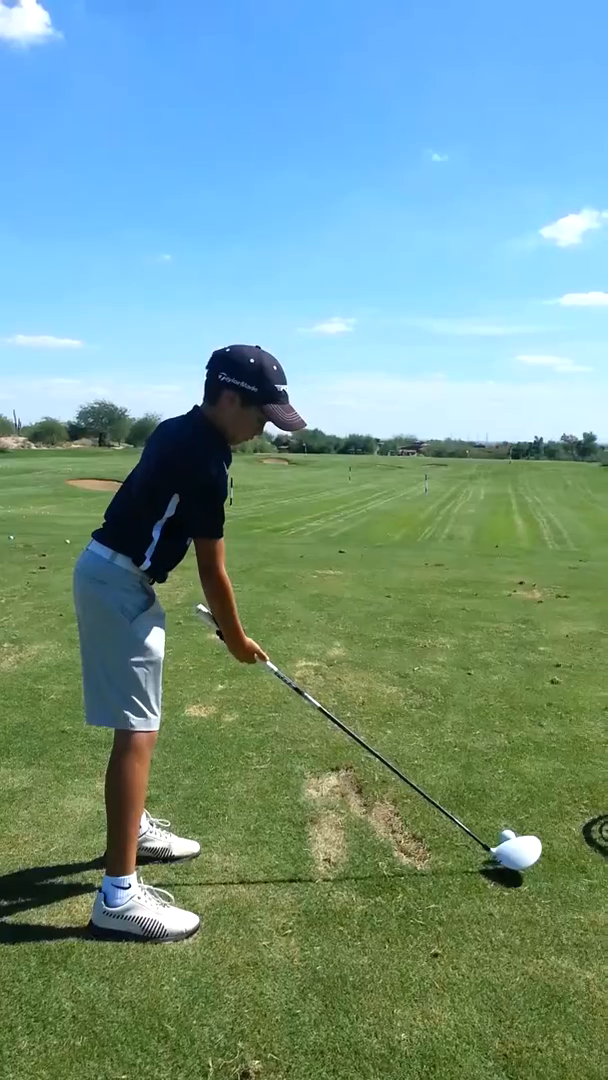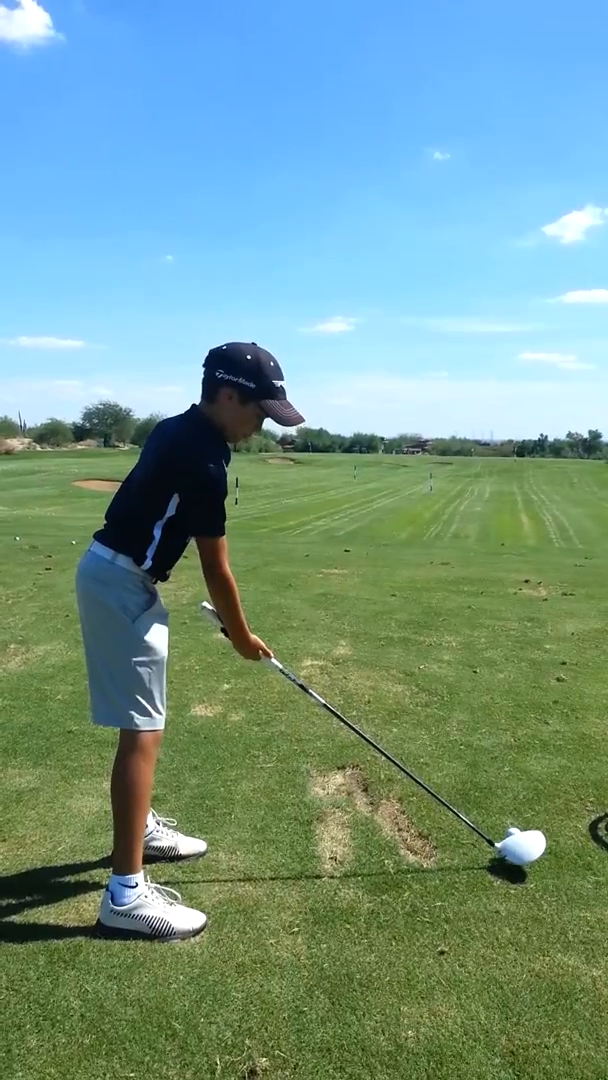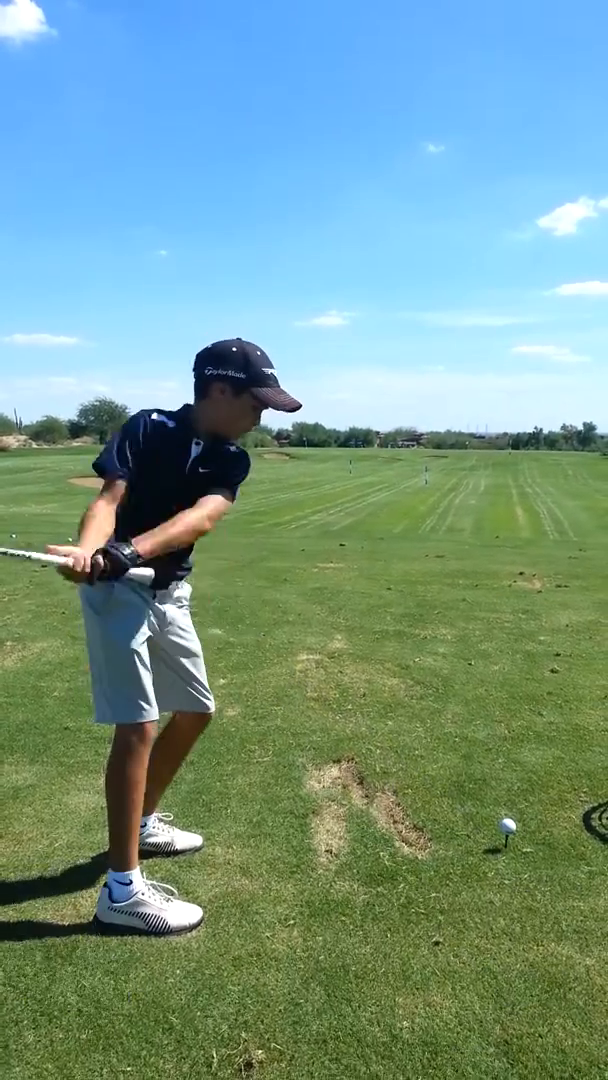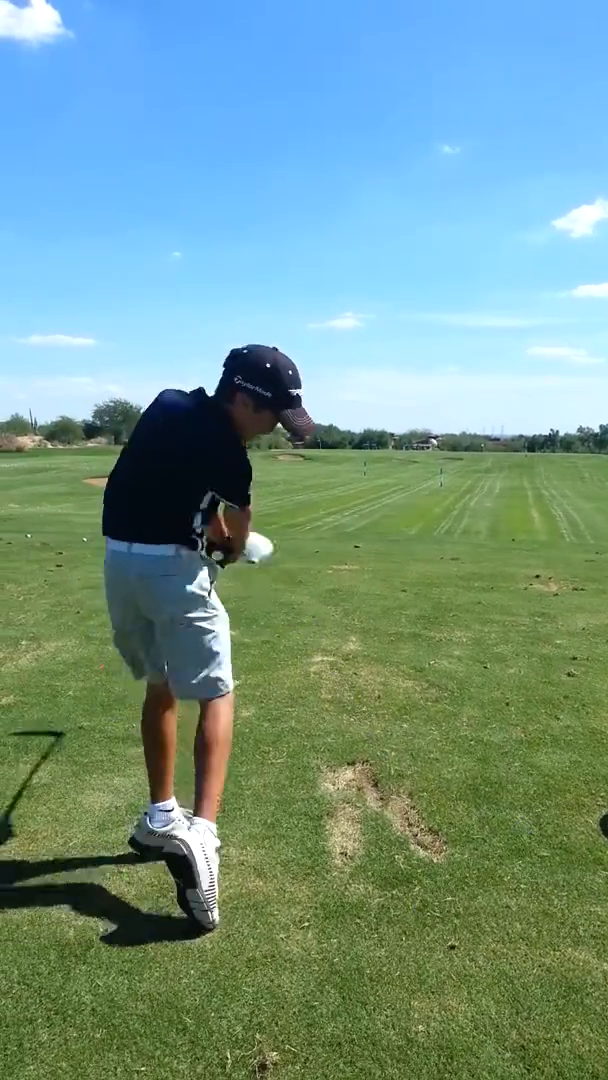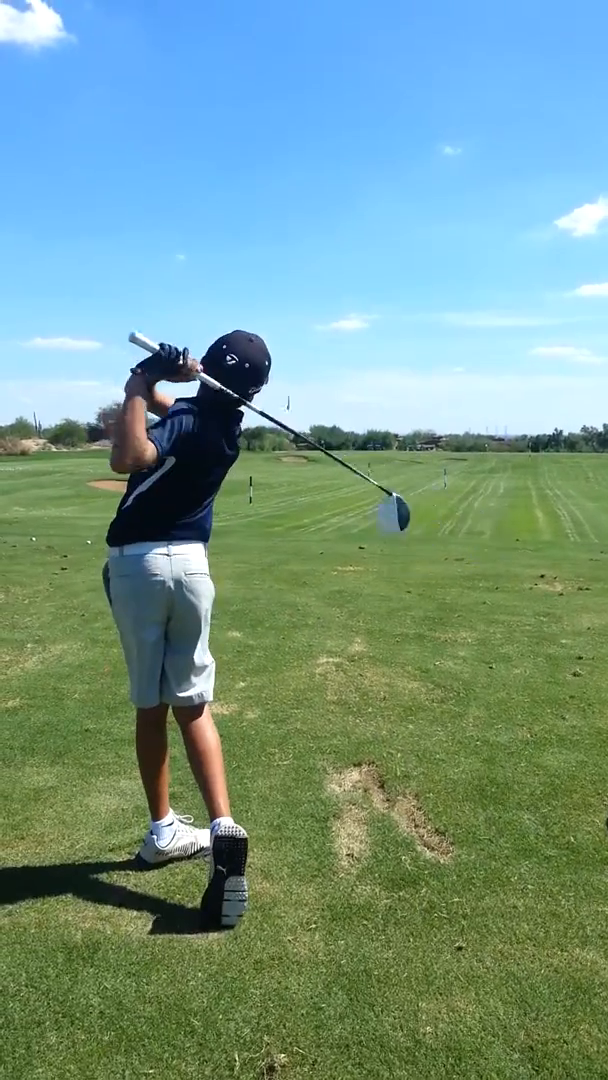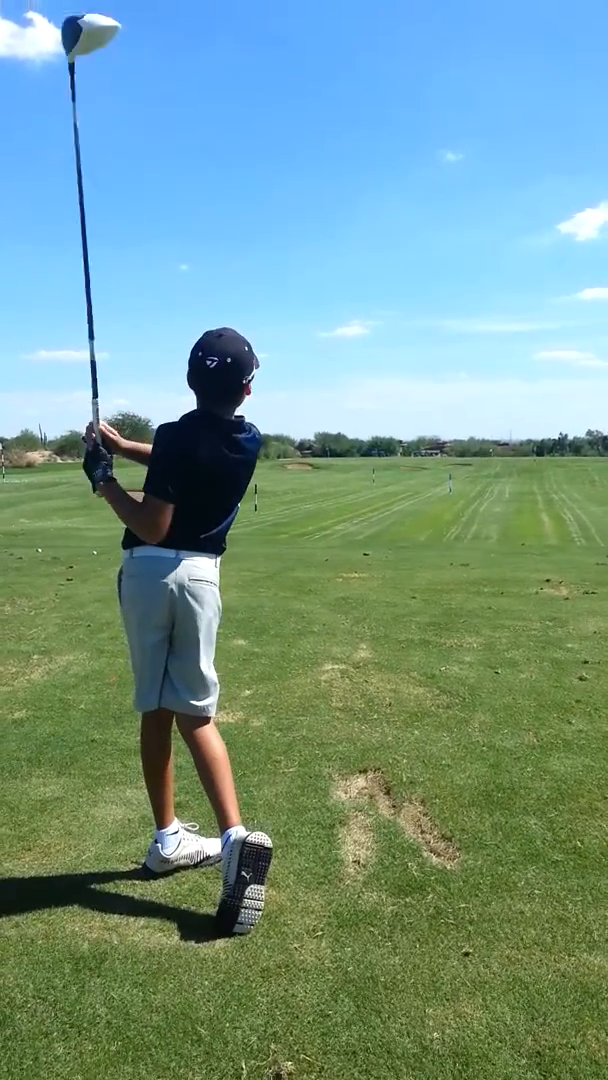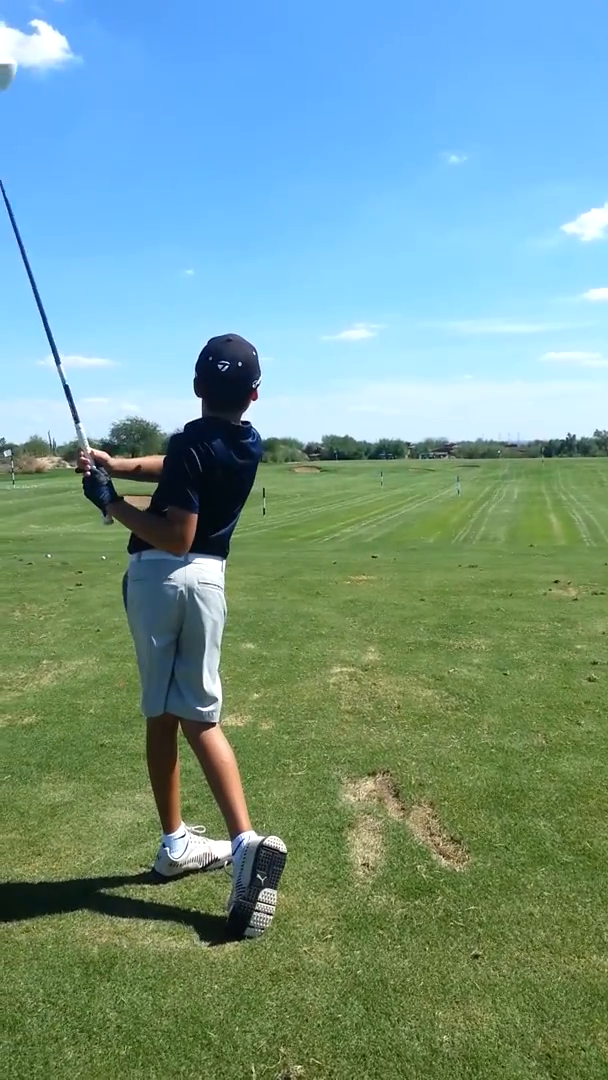
dt=0.7s
person 1, frame 1
left shoulder: (180, 431)
right shoulder: (204, 463)
right elbow: (211, 570)
right wrist: (236, 638)
left hip: (112, 571)
right hip: (120, 583)
left knee: (140, 718)
right knee: (137, 729)
left ankle: (134, 827)
right ankle: (118, 894)
person 1, frame 2
left shoulder: (177, 430)
right shoulder: (202, 463)
right elbow: (215, 566)
right wrist: (241, 635)
left hip: (116, 572)
right hip: (123, 584)
left knee: (147, 715)
right knee: (142, 728)
left ankle: (141, 826)
right ankle: (125, 893)
person 1, frame 3
left shoulder: (234, 460)
right shoulder: (148, 430)
left elbow: (199, 517)
right elbow: (108, 501)
left wrist: (129, 550)
right wrist: (87, 550)
left hip: (169, 590)
right hip: (116, 589)
left knee: (195, 711)
right knee: (137, 724)
left ankle: (142, 824)
right ankle: (123, 889)
person 1, frame 4
left shoulder: (167, 403)
right shoulder: (229, 456)
right elbow: (233, 538)
right wrist: (223, 547)
left hip: (118, 561)
right hip: (174, 572)
left knee: (162, 687)
right knee: (215, 699)
left ankle: (161, 814)
right ankle: (199, 831)
person 1, frame 5
left shoulder: (186, 421)
right shoulder: (226, 428)
left elbow: (125, 459)
right elbow: (158, 405)
left wrist: (142, 378)
right wrist: (152, 381)
left hip: (136, 566)
right hip: (188, 565)
left knee: (150, 703)
right knee: (192, 703)
left ankle: (162, 830)
right ankle: (222, 825)
person 1, frame 6
left shoulder: (176, 435)
right shoulder: (248, 442)
left elbow: (152, 527)
left wrist: (104, 480)
right wrist: (124, 445)
left hip: (147, 571)
right hip: (198, 576)
left knee: (155, 710)
right knee: (195, 713)
left ankle: (167, 838)
right ankle: (234, 836)
person 1, frame 7
left shoulder: (190, 444)
right shoulder: (248, 445)
left elbow: (175, 538)
left wrist: (111, 501)
right wrist: (117, 465)
left hip: (156, 577)
right hip: (206, 580)
left knee: (161, 714)
right knee: (199, 716)
left ankle: (175, 842)
right ankle: (245, 841)
